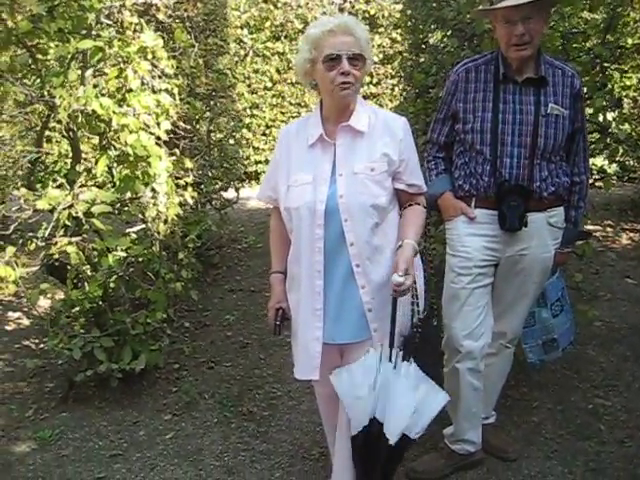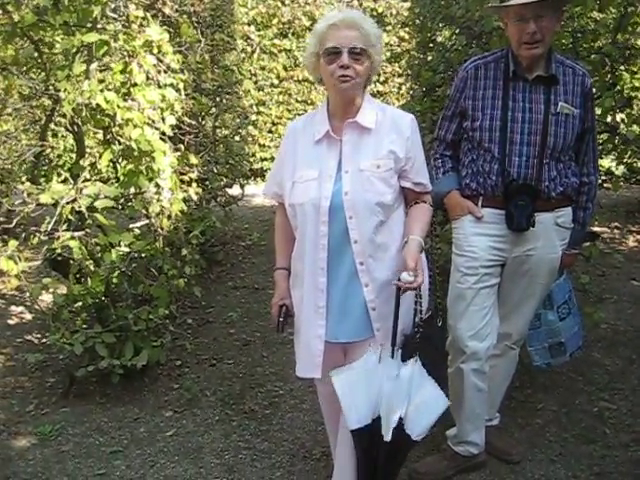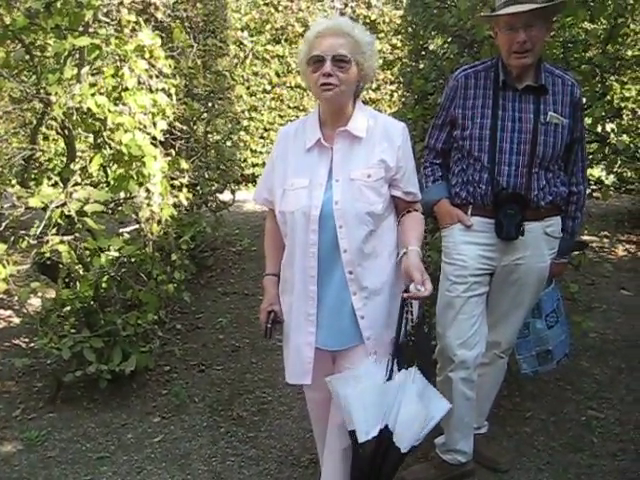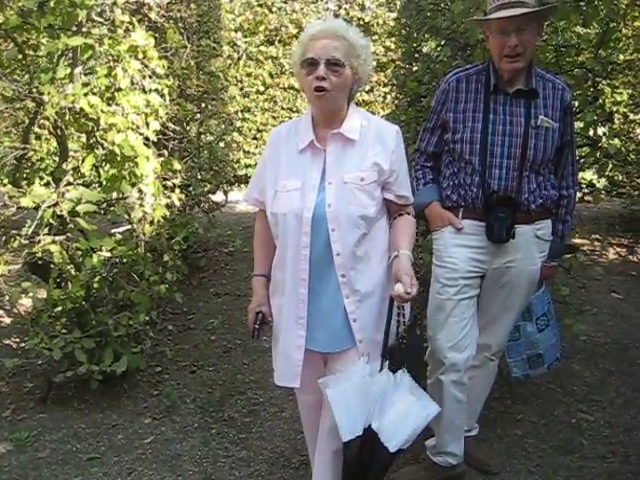
dt=0.5s
person 1, frame 1
left shoulder: (567, 82)
right shoulder: (465, 76)
left elbow: (577, 165)
right elbow: (436, 147)
left wrist: (567, 234)
right wrist: (442, 195)
left hip: (538, 226)
right hip: (475, 220)
left knee: (505, 334)
right knee: (465, 339)
left ankle: (482, 420)
right ankle: (463, 441)
person 1, frame 2
left shoulder: (578, 81)
right shoulder: (475, 73)
left elbow: (586, 166)
right elbow: (443, 144)
left wrist: (575, 235)
right wrist: (449, 193)
left hip: (546, 226)
right hip: (482, 219)
left knee: (510, 335)
right knee: (470, 340)
left ankle: (486, 421)
person 1, frame 3
left shoulder: (567, 91)
right shoulder: (465, 82)
left elbow: (575, 175)
right elbow: (433, 154)
left wrist: (564, 244)
right wrist: (438, 201)
left hip: (535, 235)
right hip: (471, 228)
left knee: (499, 343)
right knee: (459, 348)
left ankle: (473, 430)
person 1, frame 4
left shoulder: (557, 94)
right shoulder: (457, 85)
left elbow: (565, 177)
right elbow: (425, 155)
left wrist: (554, 247)
right wrist: (429, 203)
left hip: (526, 237)
right hip: (462, 230)
left knee: (489, 346)
right knee: (449, 350)
left ankle: (465, 432)
person 2, frame 1
left shoulder: (392, 129)
right shoulder: (292, 136)
left elbow: (413, 201)
right elbow: (280, 215)
left wrist: (406, 248)
right wrist: (278, 279)
left hip: (374, 294)
right hip: (316, 295)
right knee: (329, 395)
person 2, frame 2
left shoulder: (399, 125)
right shoulder: (298, 132)
left elbow: (419, 199)
right elbow: (285, 210)
left wrist: (412, 245)
right wrist: (281, 275)
left hip: (378, 292)
right hip: (319, 293)
right knee: (331, 393)
person 2, frame 3
left shoulder: (390, 134)
right shoulder: (288, 138)
left elbow: (409, 208)
right elbow: (275, 216)
left wrist: (410, 254)
right wrist: (271, 281)
left hip: (367, 300)
right hip: (308, 299)
right knee: (320, 400)
person 2, frame 4
left shoulder: (384, 137)
right shoulder: (281, 140)
left elbow: (401, 211)
right elbow: (265, 218)
left wrist: (402, 258)
right wrist: (259, 283)
left hip: (359, 302)
right hip: (299, 303)
right knee: (311, 401)
